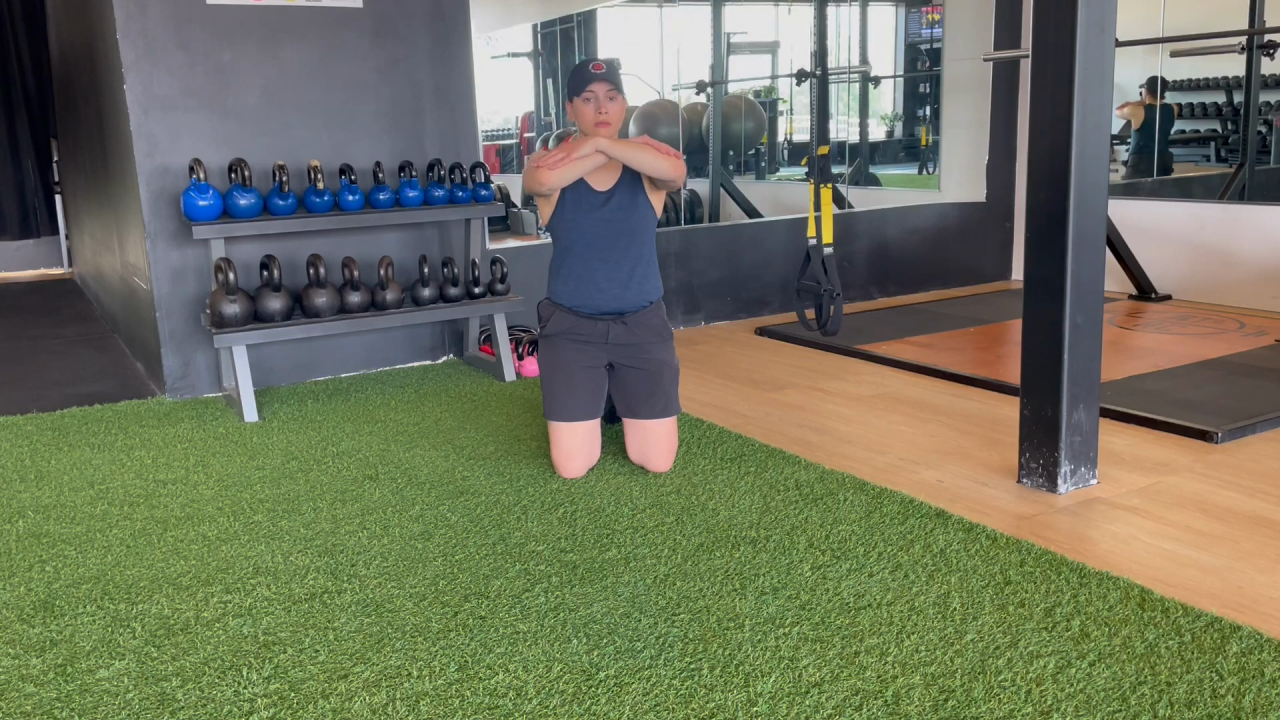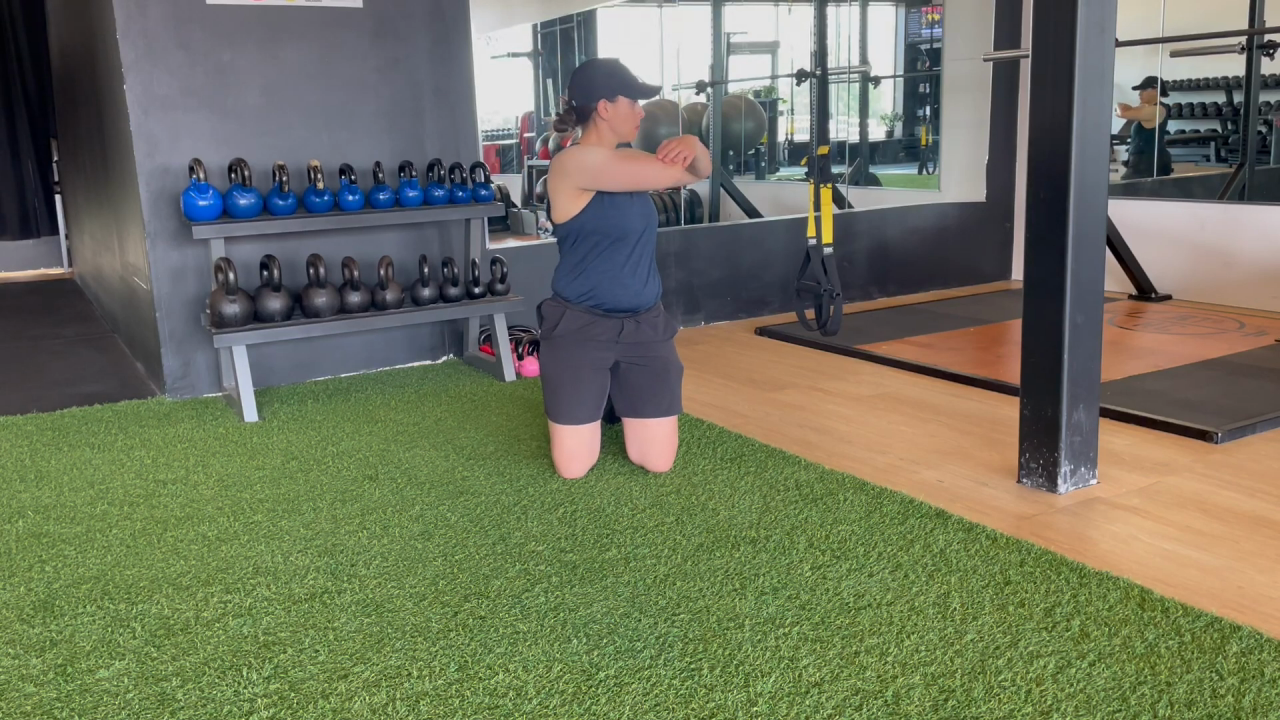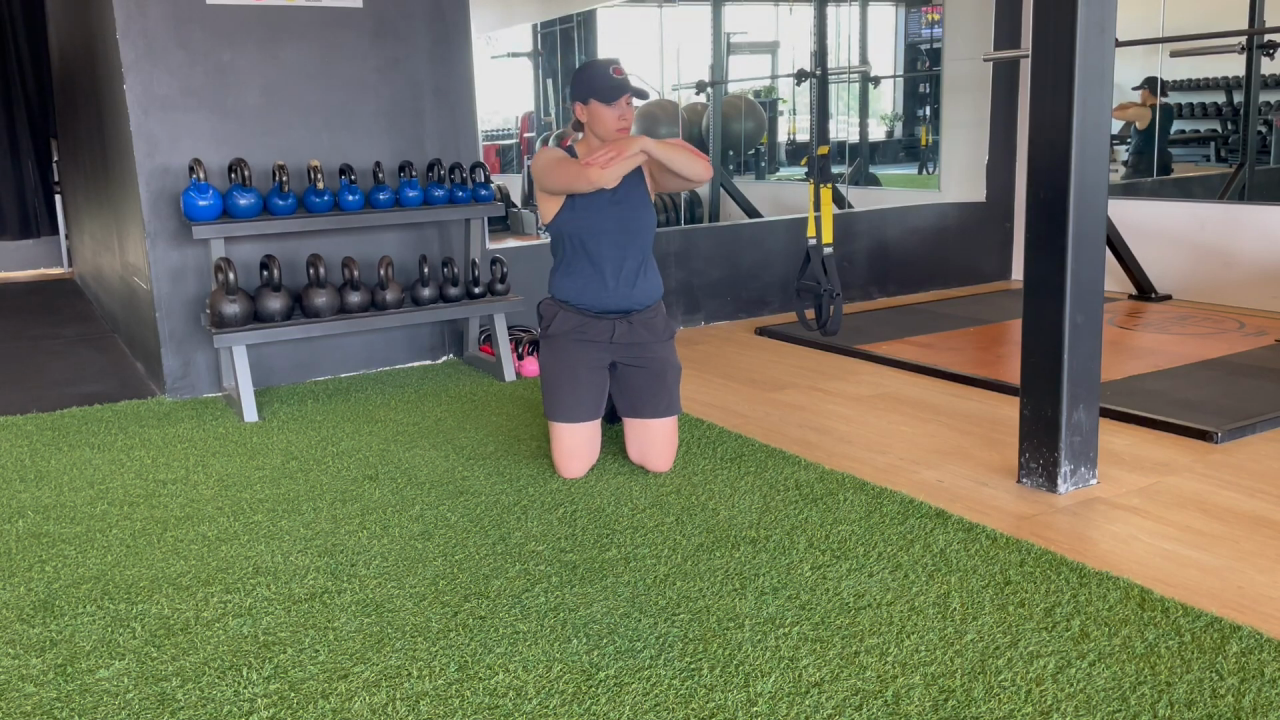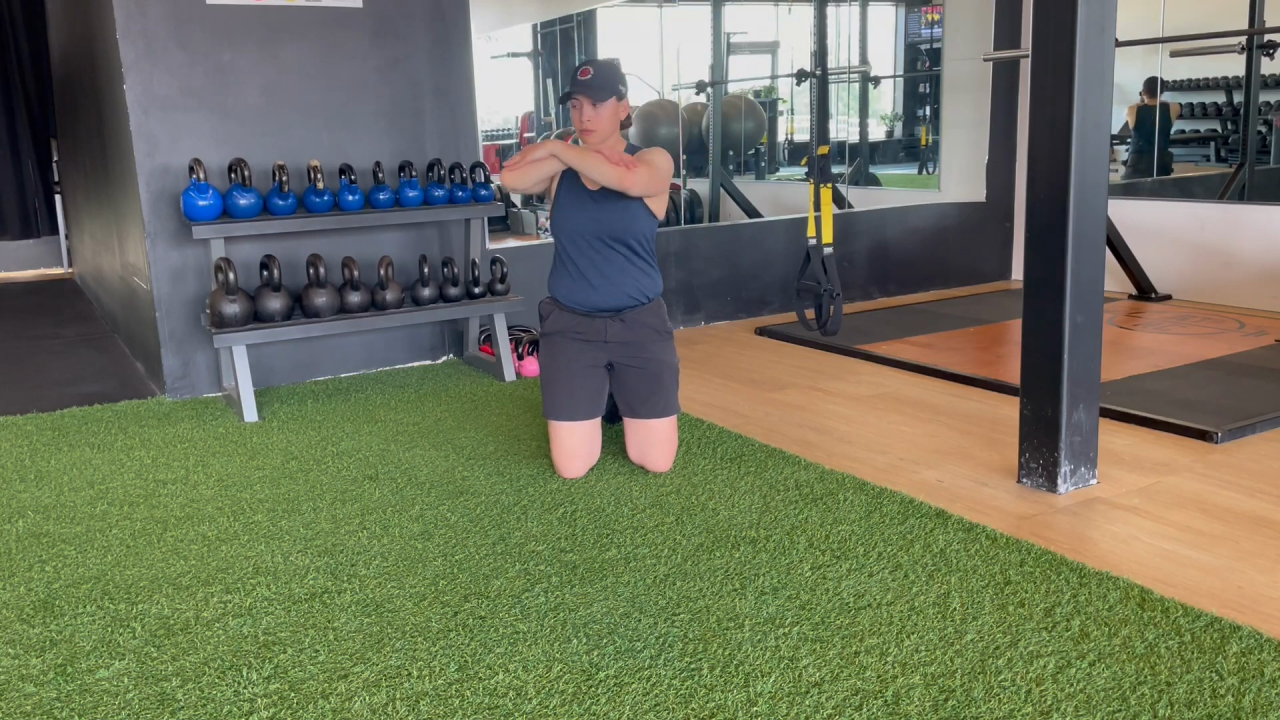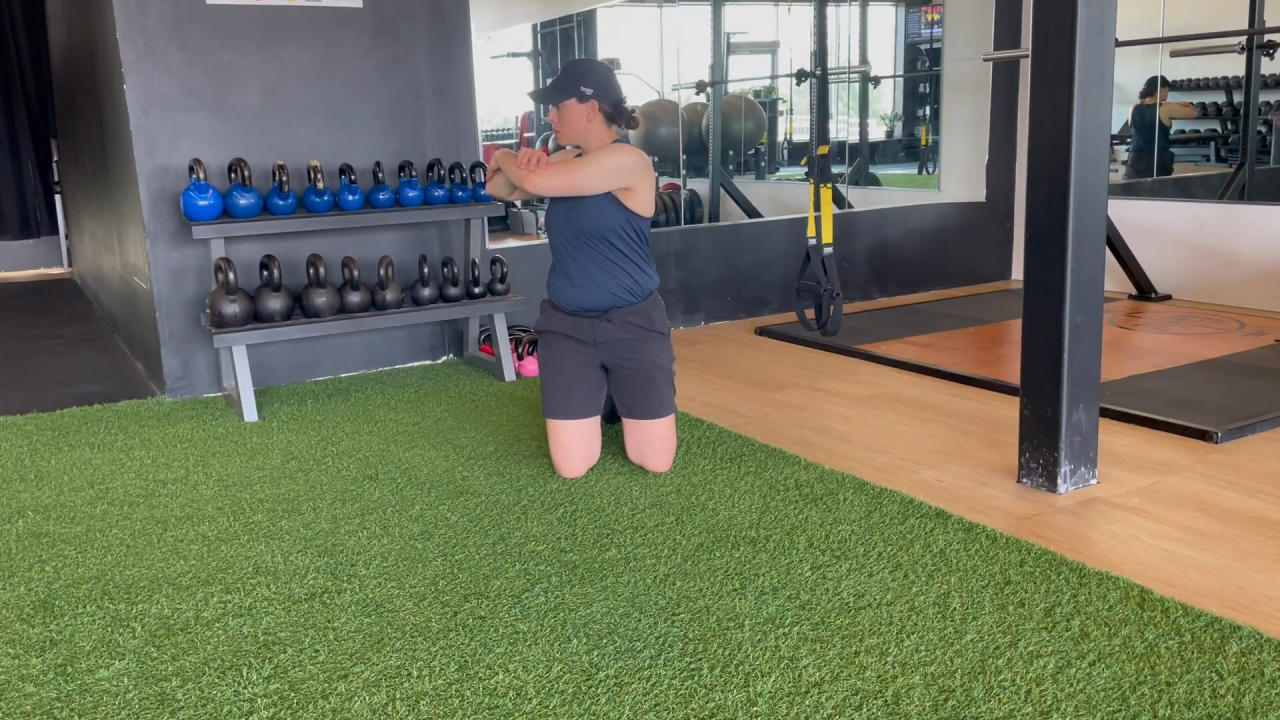
dt=1s
person 1, frame 1
left shoulder: (648, 168)
right shoulder: (552, 162)
left elbow: (674, 170)
right elbow: (543, 179)
left wrist: (600, 143)
right wrist: (627, 147)
left hip: (642, 326)
right hip: (571, 329)
left knee: (657, 463)
right knee: (572, 468)
left ankle: (619, 397)
right ankle: (593, 403)
person 1, frame 2
left shoulder: (628, 163)
right shoulder: (573, 163)
left elbow: (699, 172)
right elbow: (665, 172)
left wrist: (691, 144)
right wrist: (680, 149)
left hip: (645, 326)
right hip: (579, 328)
left knee: (658, 463)
right knee: (573, 468)
left ankle: (618, 397)
right ankle: (598, 401)
person 1, frame 3
left shoulder: (643, 168)
right shoulder: (551, 162)
left elbow: (702, 172)
right elbow: (593, 176)
left wrist: (646, 145)
right wrist: (640, 148)
left hip: (645, 326)
right hip: (575, 329)
left knee: (658, 464)
right knee: (573, 469)
left ankle: (619, 396)
right ankle: (597, 399)
person 1, frame 4
left shoulder: (651, 160)
right shoulder: (555, 169)
left elbow: (628, 179)
right elbow: (511, 178)
left wrist: (560, 147)
right wrist: (577, 155)
left hip: (640, 325)
right hip: (571, 327)
left knee: (657, 463)
right knee: (572, 468)
left ankle: (620, 396)
right ankle: (596, 398)
person 1, frame 5
left shoulder: (628, 160)
right shoulder: (566, 161)
left elbow: (537, 182)
right elbow: (500, 189)
left wrist: (504, 157)
right wrist: (519, 161)
left hip: (633, 325)
right hip: (566, 327)
left knee: (655, 463)
right knee: (571, 468)
left ankle: (618, 398)
right ankle: (598, 397)
